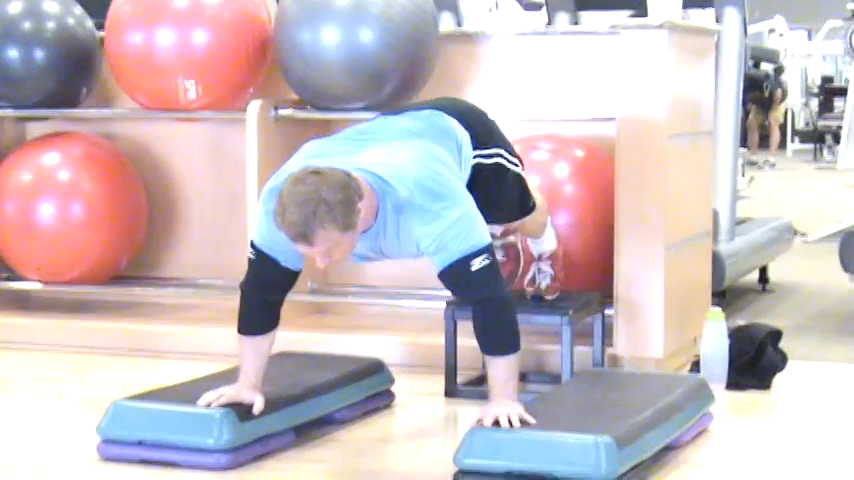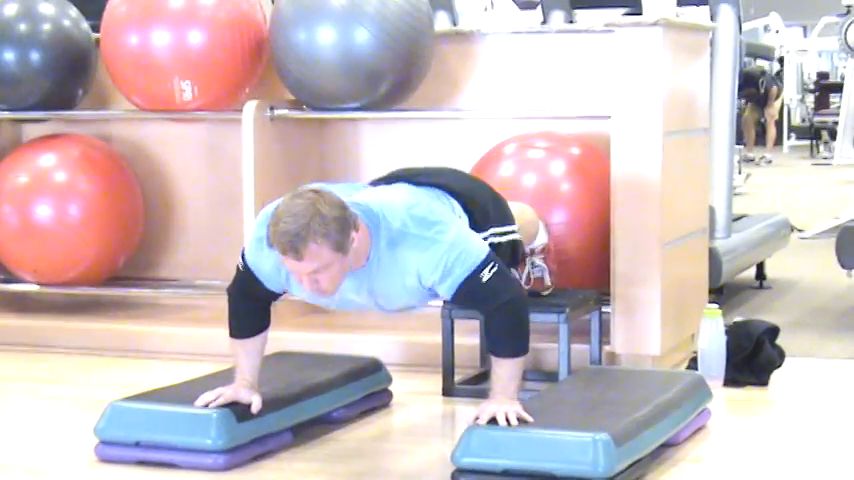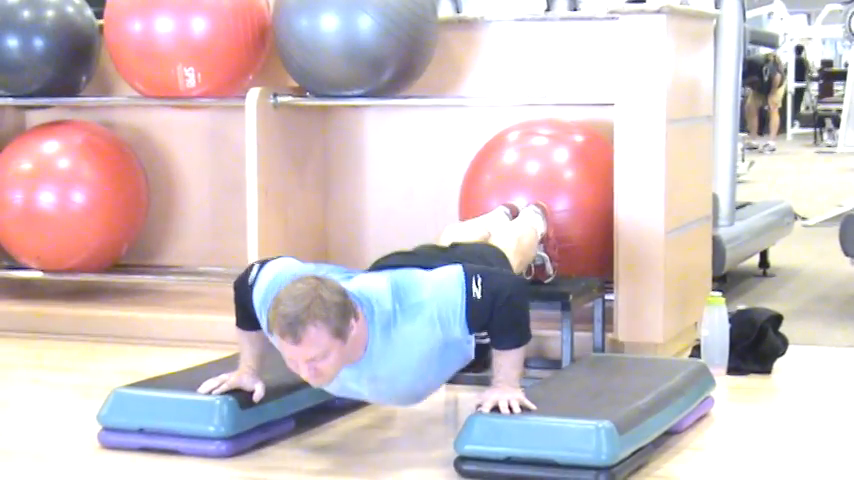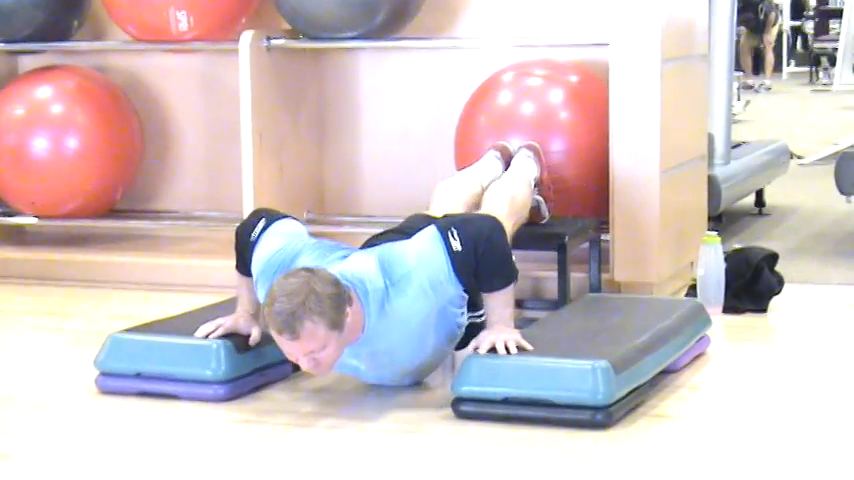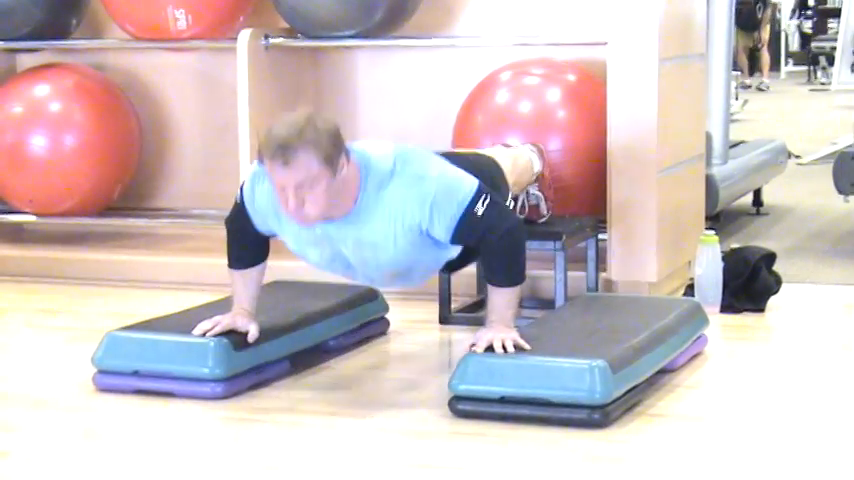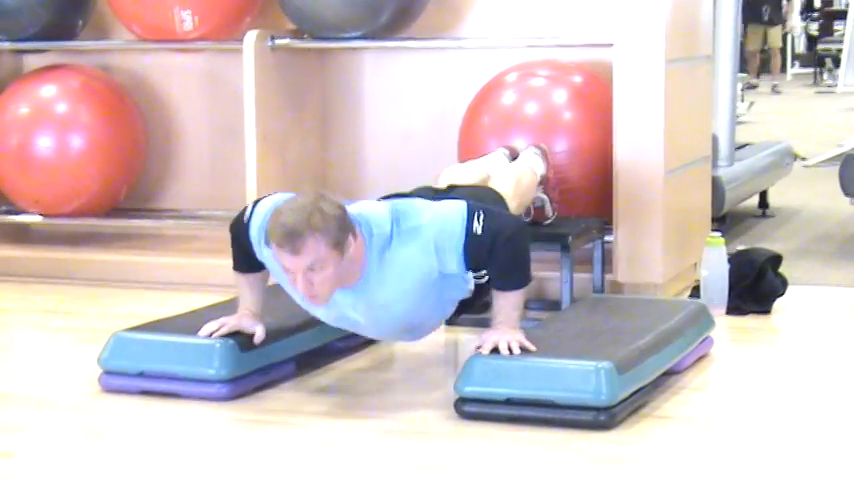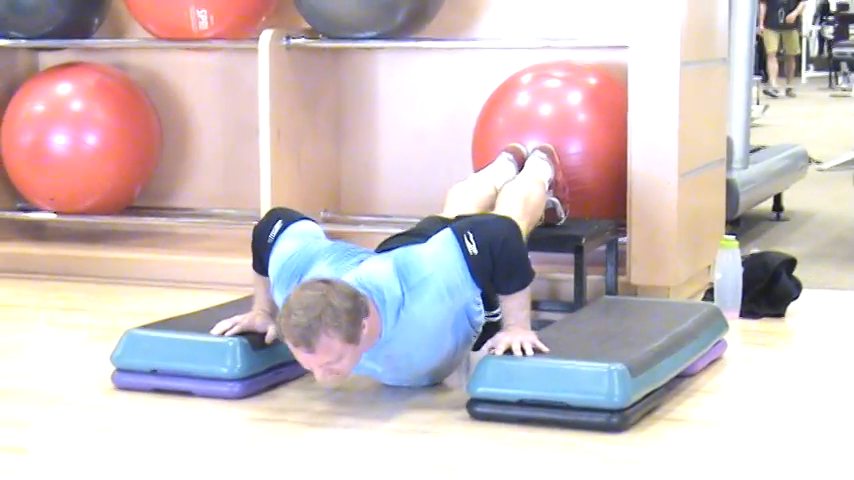
dt=0.5s
person 1, frame 1
left shoulder: (426, 200)
right shoulder: (281, 198)
left elbow: (488, 294)
right elbow: (261, 288)
left wrist: (504, 398)
right wrist: (248, 383)
left hip: (463, 136)
left knee: (519, 211)
left ankle: (545, 253)
right ankle: (490, 238)
person 1, frame 2
left shoulder: (419, 237)
right shoulder: (271, 232)
left elbow: (507, 300)
right elbow: (246, 294)
left wrist: (503, 396)
right wrist: (245, 380)
left hip: (463, 208)
person 1, frame 3
left shoulder: (413, 314)
right shoulder: (274, 292)
left elbow: (508, 291)
left wrist: (505, 383)
right wrist: (248, 369)
left hip: (477, 284)
right hip: (393, 269)
left knee: (505, 253)
left ankle: (534, 222)
right ankle: (499, 217)
person 1, frame 4
left shoulder: (405, 291)
right shoulder: (279, 271)
left elbow: (485, 236)
right elbow: (256, 224)
left wrist: (501, 324)
right wrist: (247, 313)
right hip: (387, 248)
left knee: (498, 213)
right knee: (441, 211)
left ankle: (525, 165)
right ankle: (492, 161)
person 1, frame 5
left shoulder: (408, 187)
right shoulder: (270, 181)
left elbow: (504, 232)
right elbow: (240, 229)
left wrist: (500, 324)
right wrist: (241, 311)
left knee: (501, 174)
left ankle: (529, 160)
right ankle: (498, 151)
person 1, frame 6
left shoulder: (415, 243)
right shoulder: (271, 228)
left elbow: (508, 233)
right elbow: (243, 226)
left wrist: (506, 325)
right wrist: (248, 312)
right hip: (396, 211)
left knee: (501, 196)
right knee: (449, 186)
left ankle: (532, 163)
right ankle: (498, 159)
person 1, frame 7
left shoulder: (423, 295)
right shoulder: (296, 277)
left elbow: (502, 237)
right elbow: (274, 224)
left wrist: (518, 326)
right wrist: (262, 312)
right hip: (403, 248)
left knee: (512, 212)
right knee: (456, 209)
left ankle: (540, 166)
right ankle: (505, 163)
